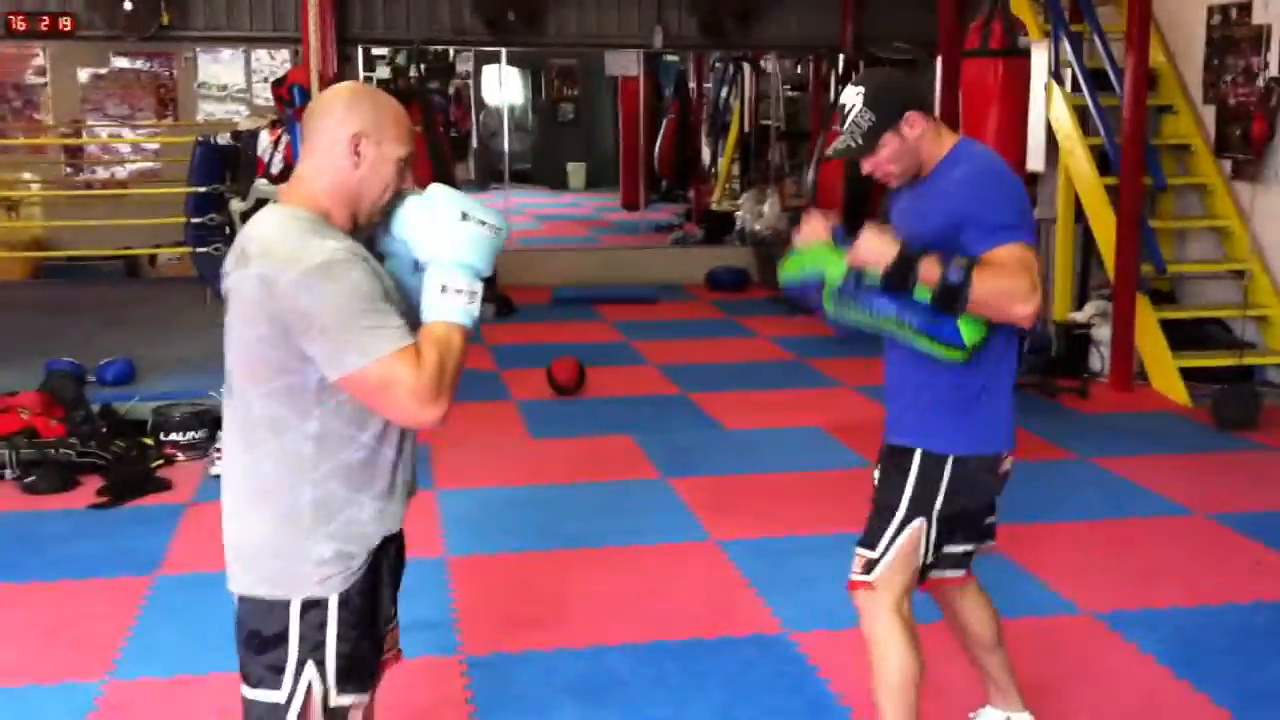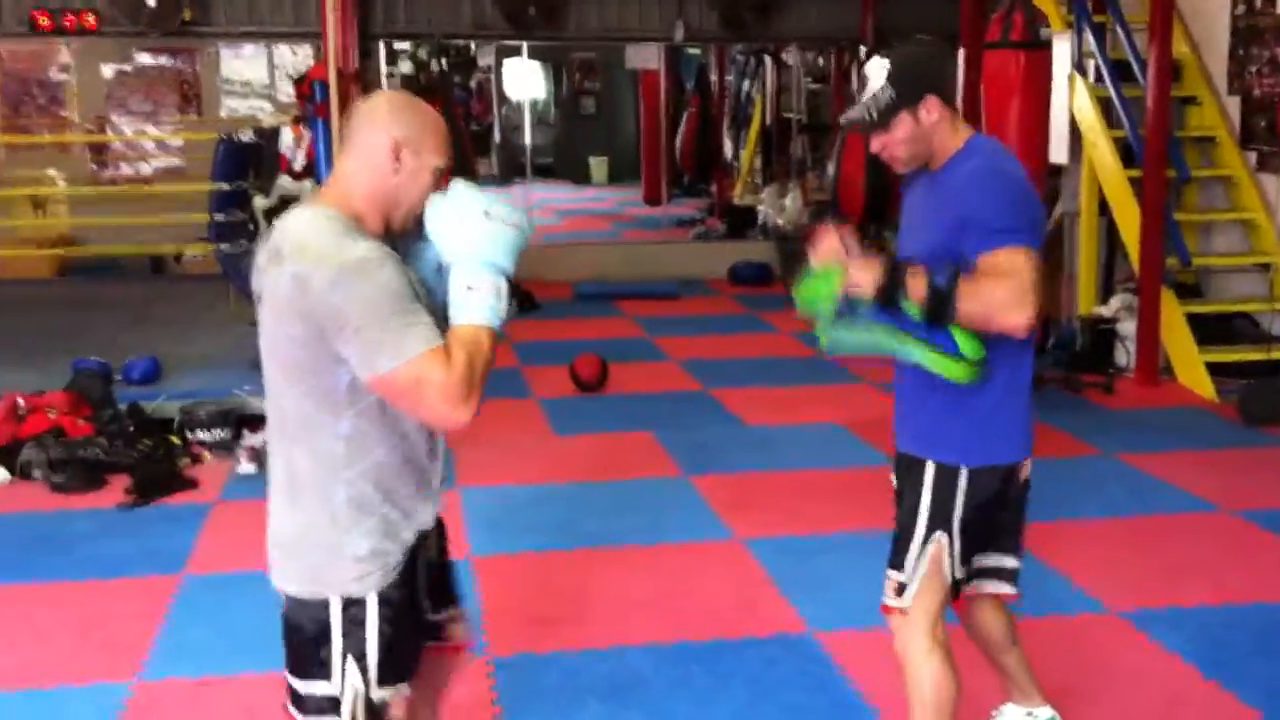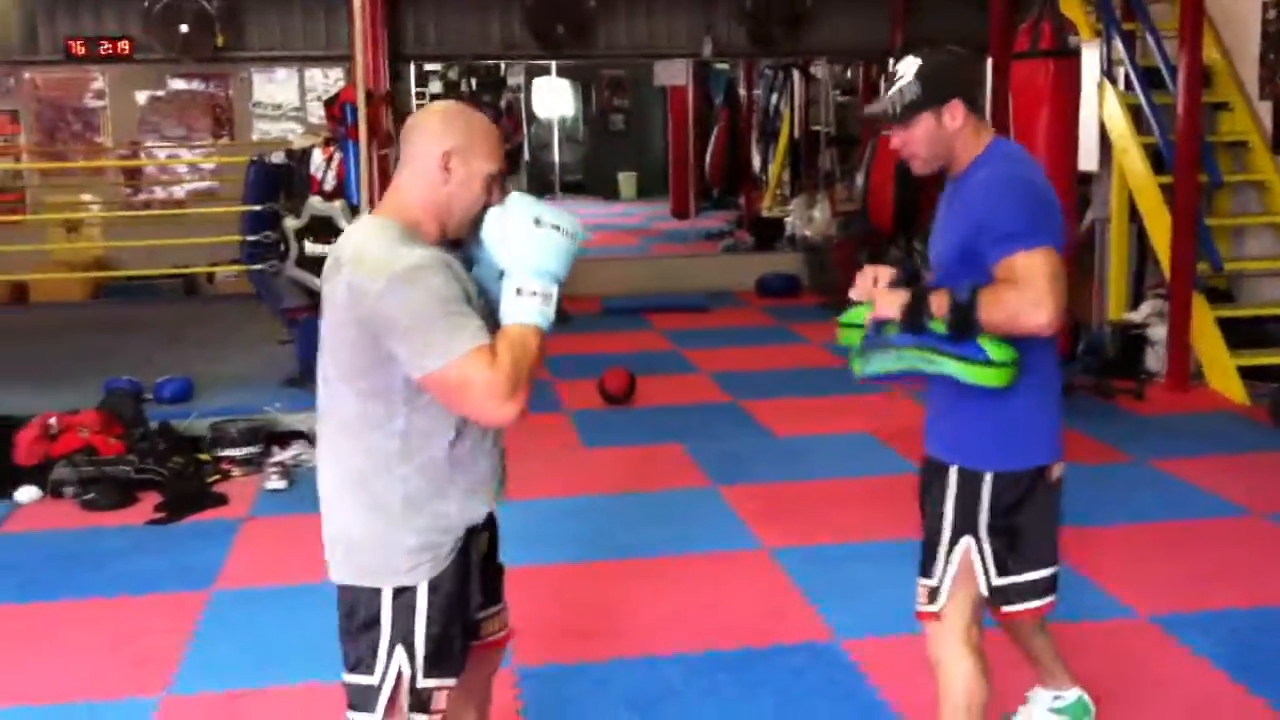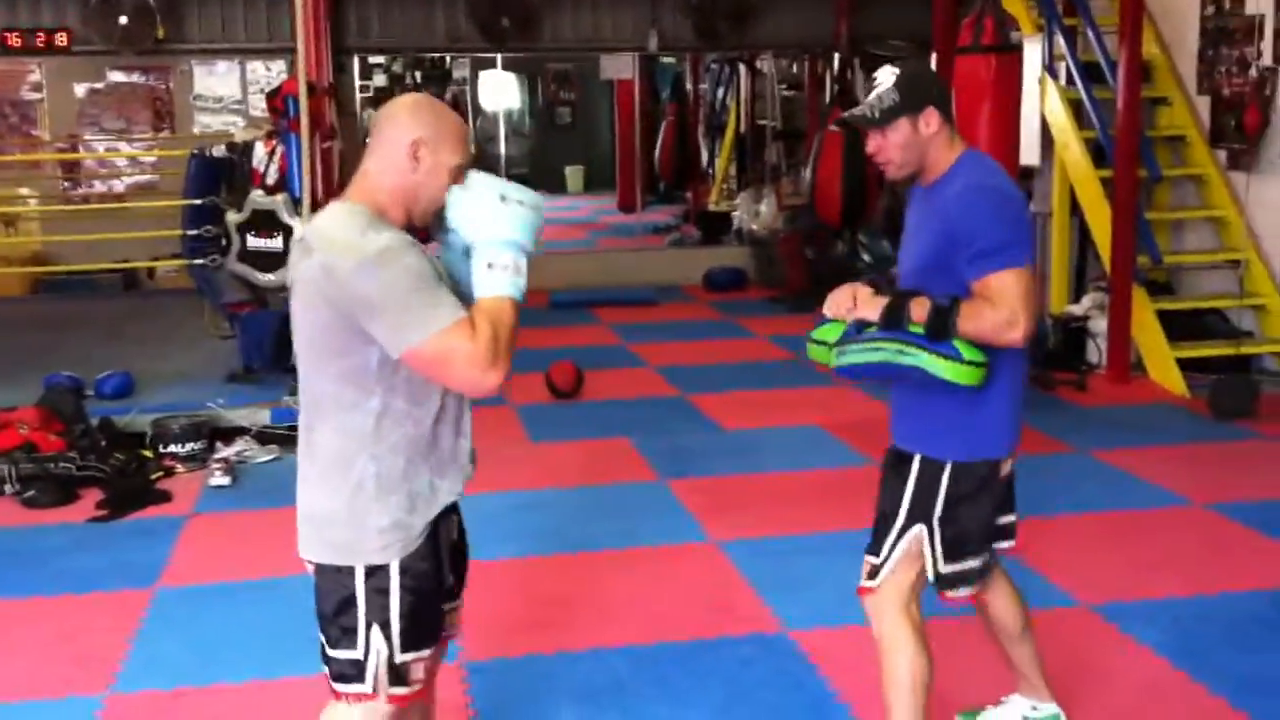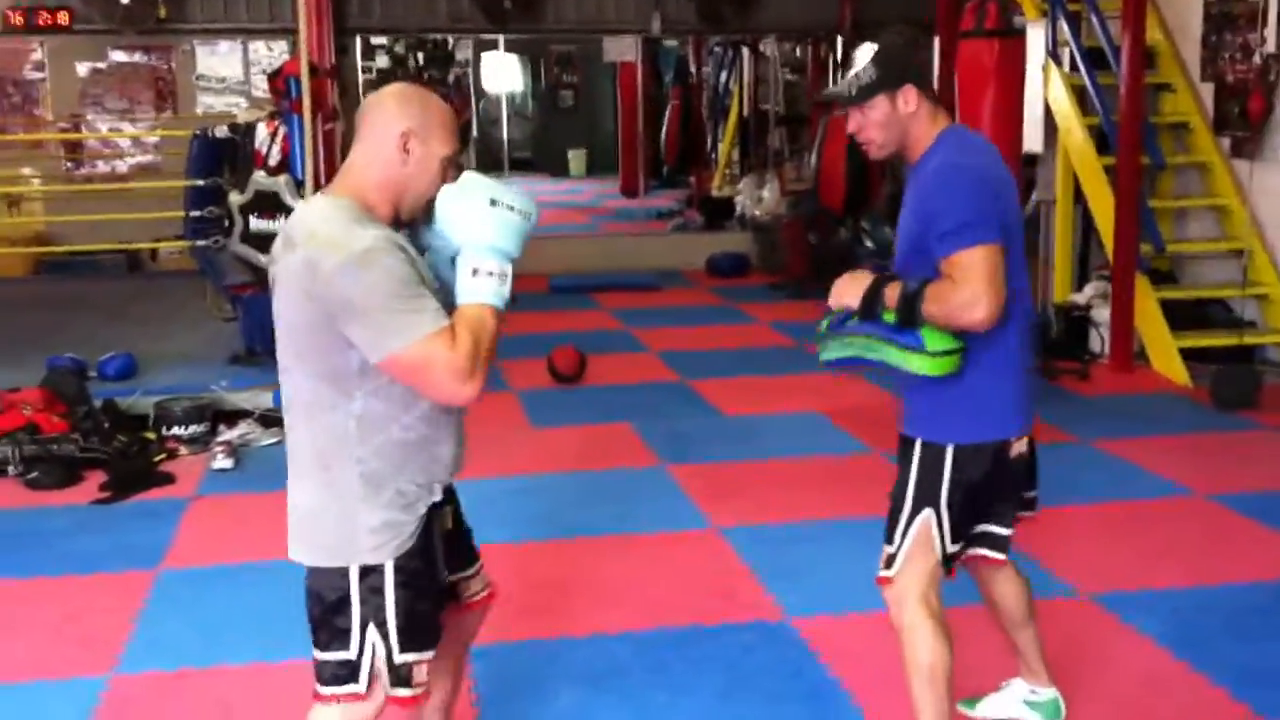
dt=0.3s
person 1, frame 1
left shoulder: (981, 182)
right shoulder: (913, 187)
left elbow: (1020, 299)
left wrist: (910, 260)
right wrist: (834, 247)
left hip: (951, 428)
right hip: (927, 420)
left knee: (880, 594)
right knee: (942, 574)
person 1, frame 2
left shoulder: (988, 181)
right shoulder: (928, 178)
left elbow: (1012, 308)
left wrist: (895, 281)
right wrist: (856, 257)
left hip: (966, 434)
right hip: (941, 424)
left knee: (914, 613)
right knee: (966, 582)
person 1, frame 3
left shoulder: (1005, 186)
right shoulder: (970, 180)
left elbow: (1036, 308)
left wrist: (921, 303)
right wrist: (901, 286)
left hip: (992, 440)
right hip: (982, 431)
left knee: (946, 617)
right knee: (999, 583)
person 1, frame 4
left shoulder: (980, 197)
right shoulder: (931, 189)
left elbow: (1011, 321)
left wrist: (896, 308)
right wrist: (872, 298)
left hip: (953, 431)
right hip: (949, 423)
left knee: (887, 595)
right knee: (972, 567)
person 1, frame 5
left shoulder: (953, 176)
right shoulder: (950, 160)
left elbow: (976, 304)
left wrist: (883, 293)
right wrist: (883, 283)
left hip: (958, 414)
right hip: (988, 406)
left knee: (910, 587)
right knee: (982, 551)
person 2, frame 1
left shoulder: (283, 235)
right shoulder: (315, 264)
left elbow: (368, 343)
right elbow: (422, 397)
left wrist: (411, 262)
right wrist: (456, 275)
left hip: (340, 529)
right hip: (309, 551)
person 2, frame 2
left shoulder: (312, 234)
right shoulder: (349, 265)
right elbow: (452, 399)
left wrist: (445, 264)
right wrist: (481, 276)
left hip: (381, 522)
right hip: (350, 547)
left knee: (431, 654)
person 2, frame 3
left shoulder: (387, 247)
right shoulder: (403, 272)
left elbow: (460, 350)
right elbow: (498, 398)
left wrist: (503, 272)
right wrist: (532, 282)
left hip: (443, 518)
right hip: (403, 543)
left knee: (473, 654)
person 2, frame 4
left shoulder: (353, 233)
right shoulder: (372, 253)
left elbow: (434, 338)
right elbow: (479, 367)
left wrist: (473, 255)
right wrist: (503, 258)
left hip: (408, 499)
right hip: (375, 522)
left knee: (419, 660)
person 2, frame 5
left shoulder: (339, 227)
right shoulder: (356, 252)
left elbow: (422, 341)
right elbow: (457, 377)
left wrist: (458, 255)
right wrist: (486, 264)
left hip: (406, 492)
right hip: (367, 517)
left knee: (460, 606)
